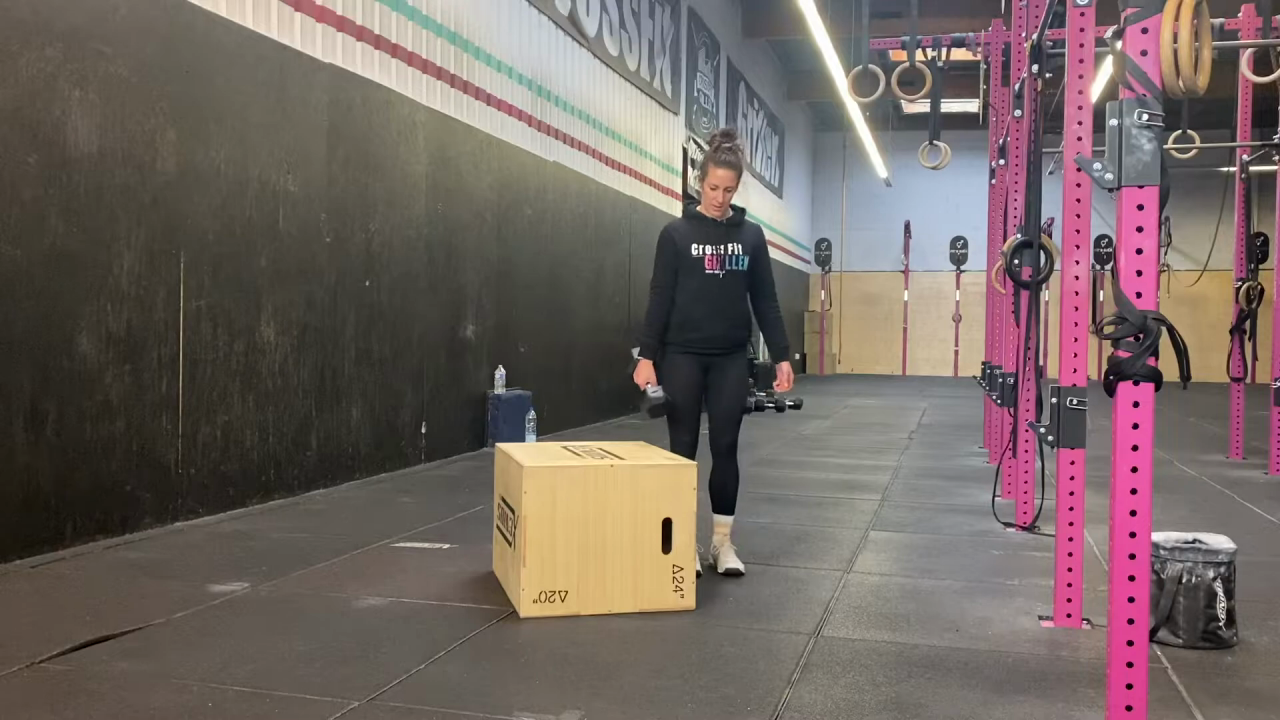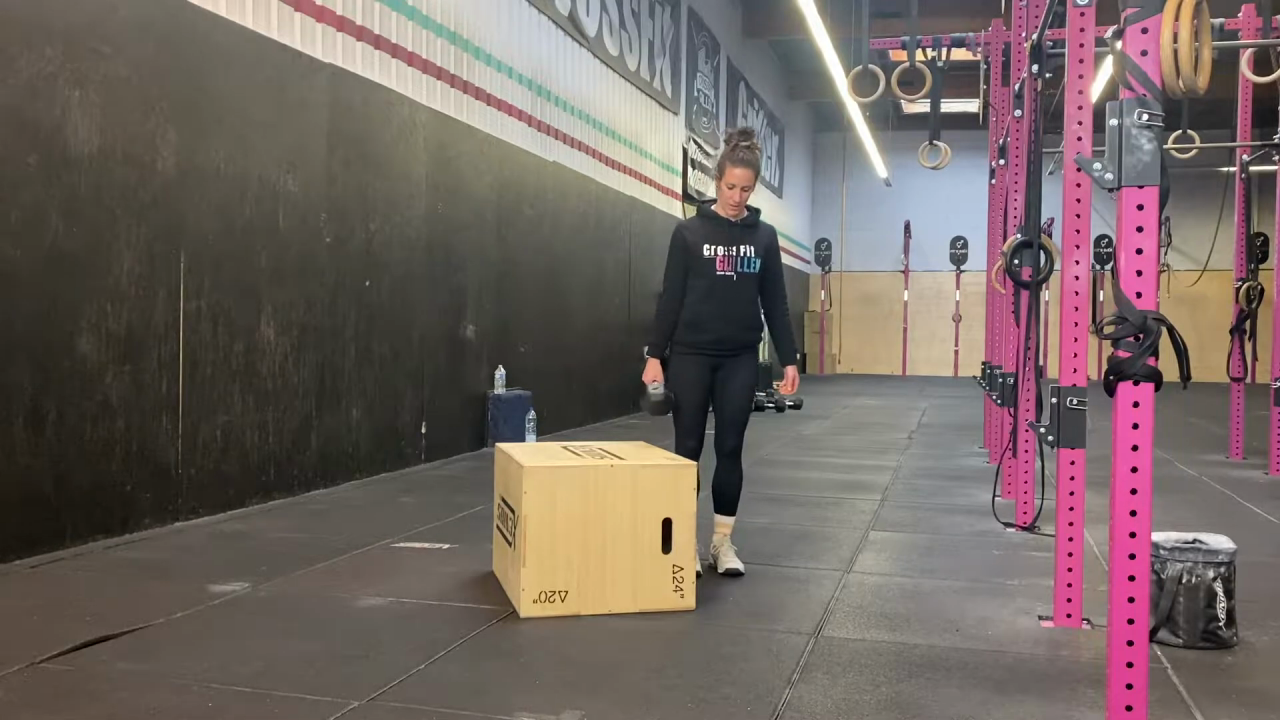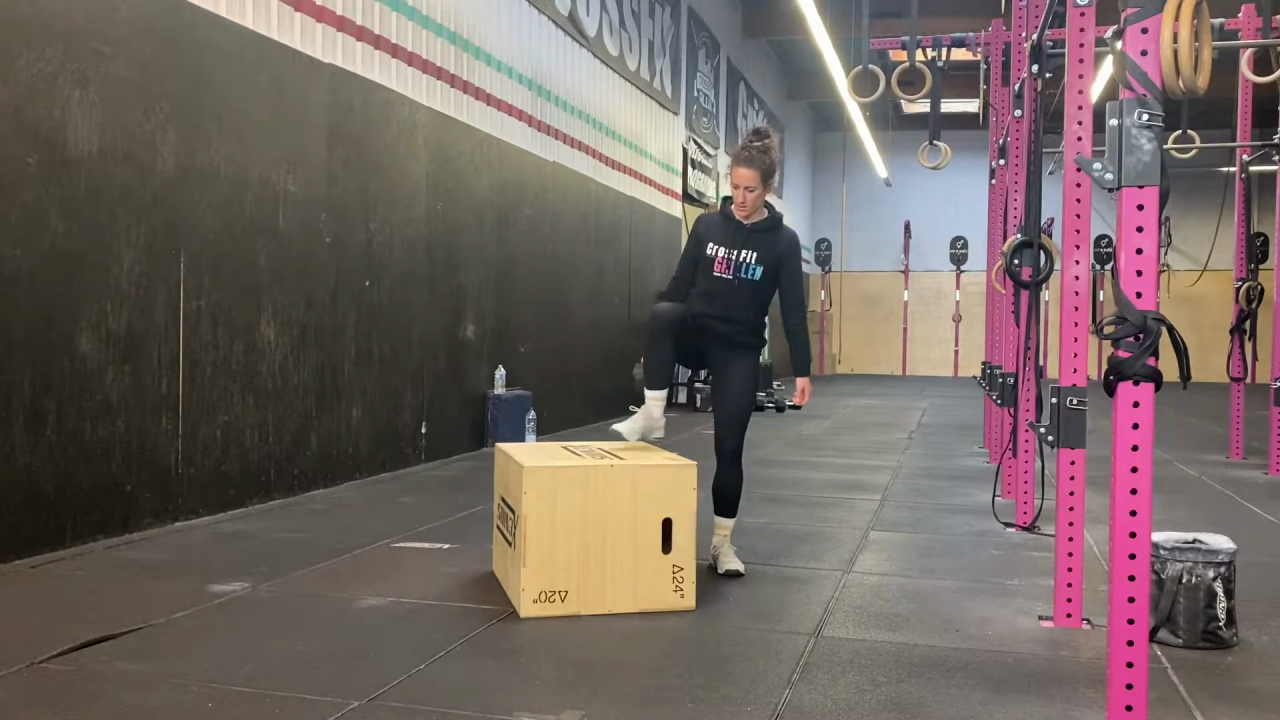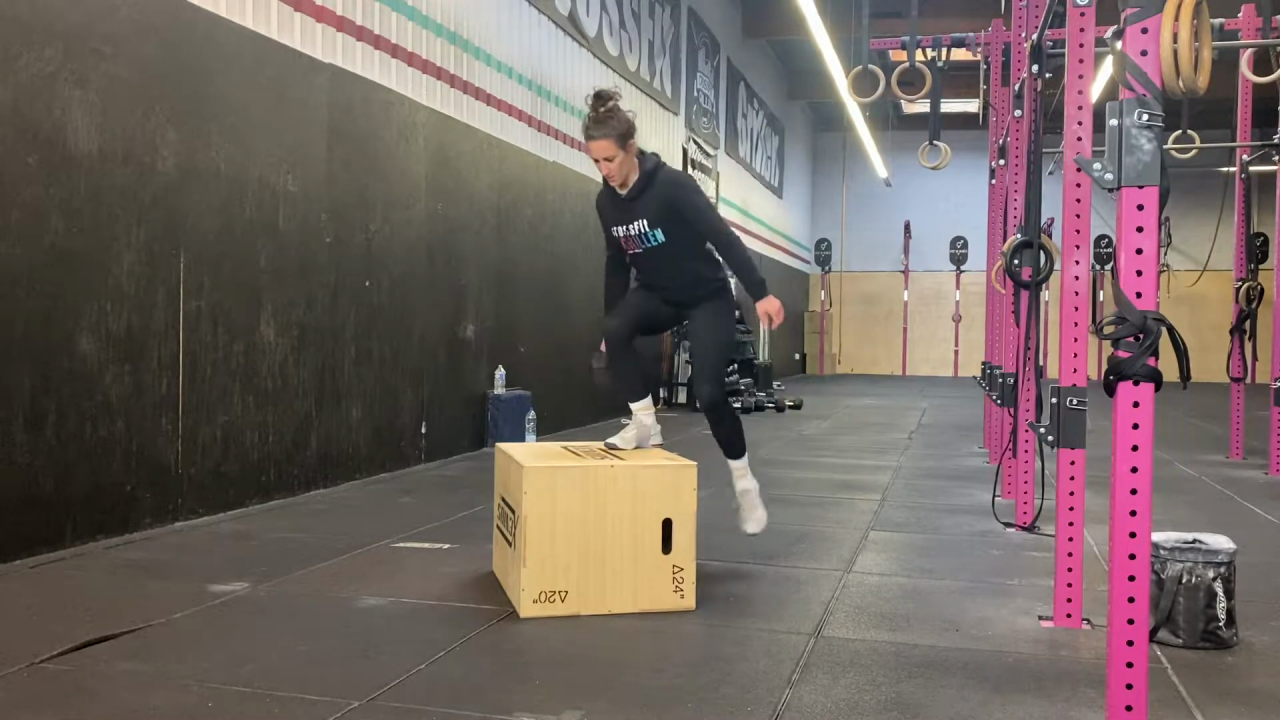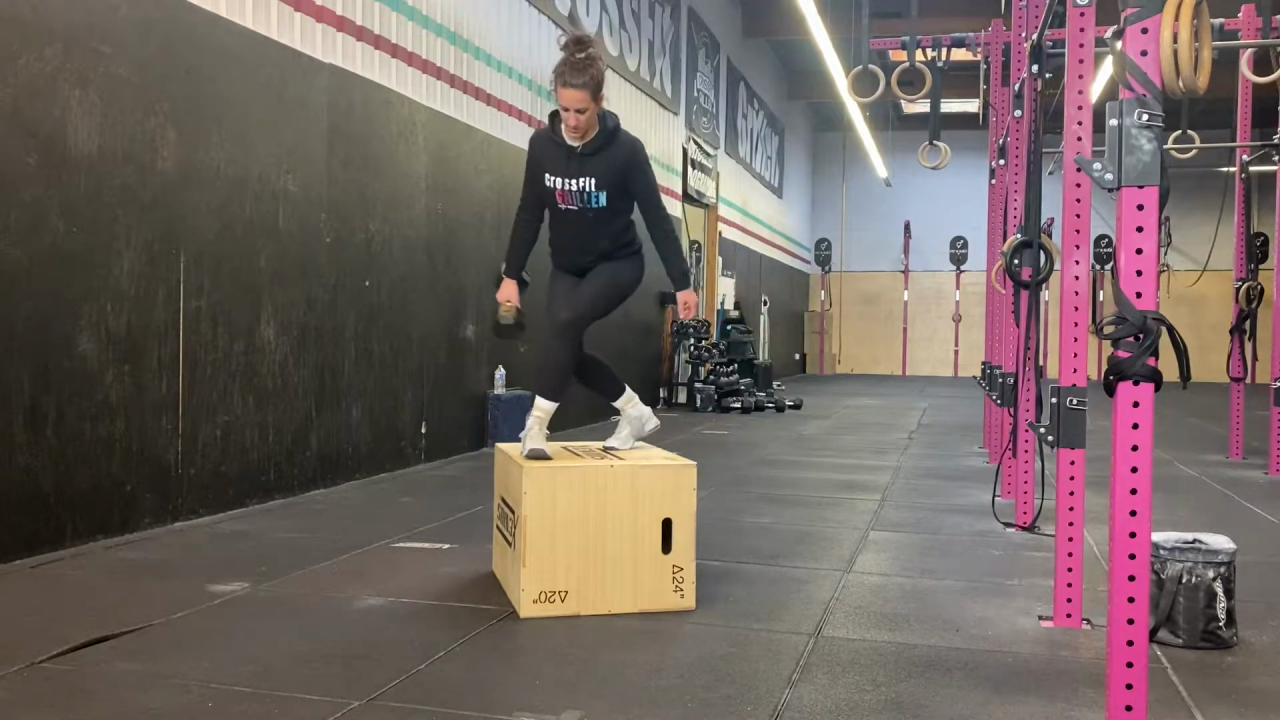
dt=0.7s
person 1, frame 1
left shoulder: (751, 234)
right shoulder: (676, 232)
left elbow: (765, 300)
right elbow: (659, 298)
left wrist: (782, 355)
right wrist: (647, 356)
left hip: (731, 357)
right hip: (682, 355)
left knee: (726, 447)
right knee: (684, 446)
left ankle: (723, 541)
person 1, frame 2
left shoulder: (765, 236)
right shoulder: (689, 231)
left elbow: (774, 302)
right elbow: (670, 297)
left wrist: (789, 359)
right wrist: (655, 355)
left hip: (740, 358)
right hip: (690, 353)
left knee: (730, 448)
right knee: (688, 449)
left ankle: (723, 541)
person 1, frame 3
left shoulder: (782, 241)
right shoulder: (707, 225)
left elbow: (793, 308)
right elbow: (680, 283)
left wrist: (802, 369)
right wrist: (656, 340)
left hip: (739, 352)
right hip: (694, 336)
left knee: (729, 448)
right knee: (664, 312)
left ankle: (722, 542)
right ankle: (652, 415)
person 1, frame 4
left shoulder: (671, 185)
right shoulder: (606, 200)
left elbow: (722, 236)
right elbow: (616, 266)
left wrist: (760, 294)
right wrist: (610, 324)
left hip: (708, 298)
right hip: (656, 293)
left knee: (709, 393)
right knee: (616, 330)
left ankle: (743, 481)
right ankle: (644, 422)
person 1, frame 5
left shoulder: (625, 149)
right shoulder: (542, 145)
left elbow: (656, 216)
right elbow: (529, 214)
left wrist: (682, 281)
right wrist: (511, 275)
left hip: (618, 262)
right hip: (568, 266)
left knee: (565, 322)
right knee: (567, 347)
left ankle: (537, 427)
right ankle: (637, 413)
